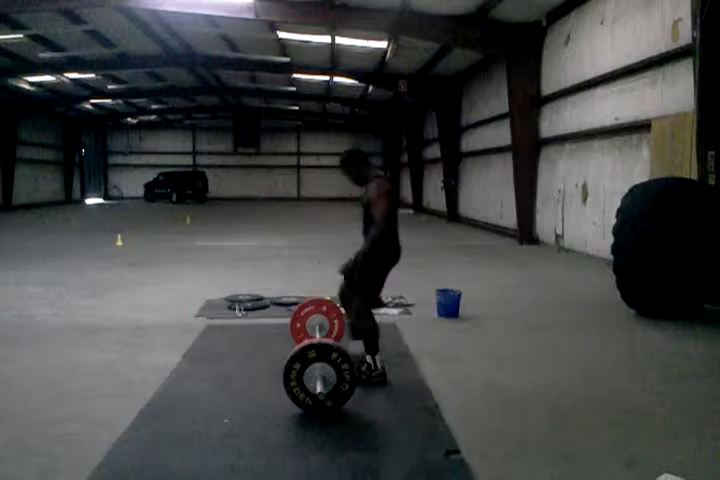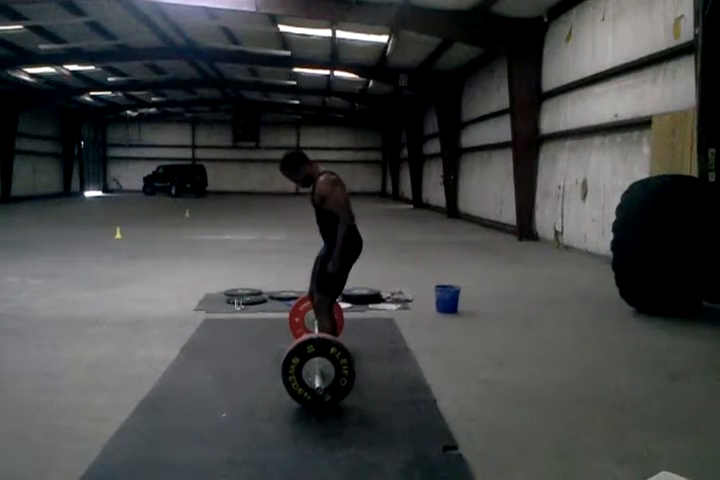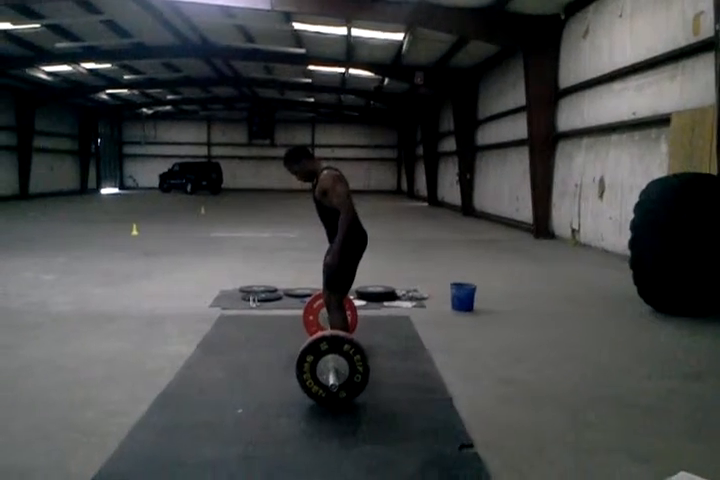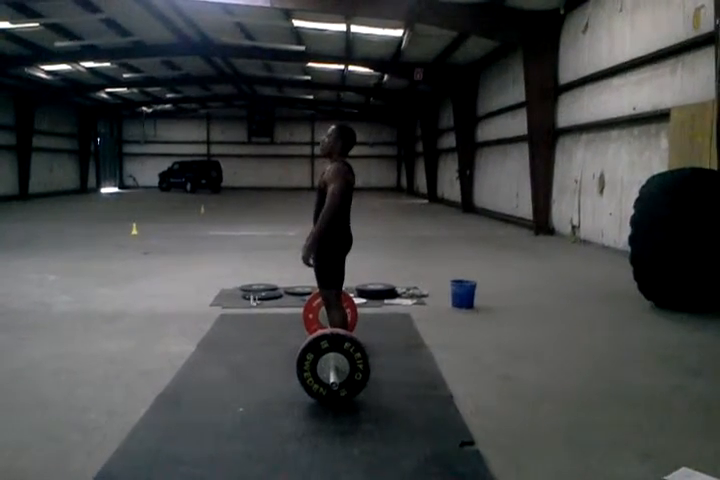
dt=1s
person 1, frame 1
left shoulder: (378, 188)
right shoulder: (375, 185)
left elbow: (379, 228)
left wrist: (354, 260)
left hip: (380, 253)
right hip: (375, 251)
left knee: (361, 307)
right knee: (346, 295)
left ankle: (375, 368)
person 1, frame 2
left shoulder: (326, 183)
right shoulder: (320, 182)
left elbow: (346, 218)
left wrist: (336, 258)
left hip: (342, 247)
right hip: (333, 244)
left knee: (322, 303)
right knee: (314, 296)
person 1, frame 3
left shoulder: (329, 178)
right shoulder: (321, 179)
left elbow: (347, 212)
left wrist: (335, 251)
right wrist: (334, 248)
left hip: (348, 243)
right hip: (342, 242)
left knee: (334, 301)
right knee: (330, 298)
person 1, frame 4
left shoulder: (337, 170)
right shoulder: (337, 168)
left elbow: (329, 210)
left wrist: (311, 244)
right wrist: (313, 239)
left hip: (332, 241)
right hip: (330, 239)
left knee: (332, 300)
right knee: (331, 299)
